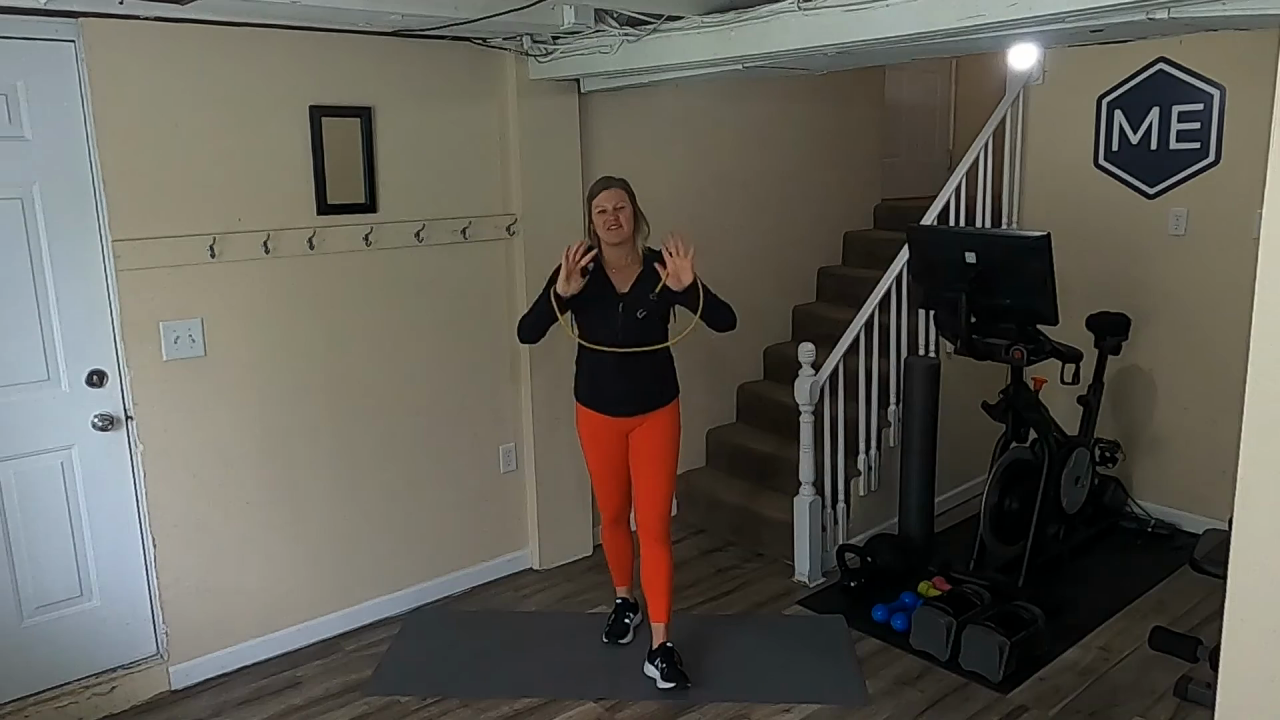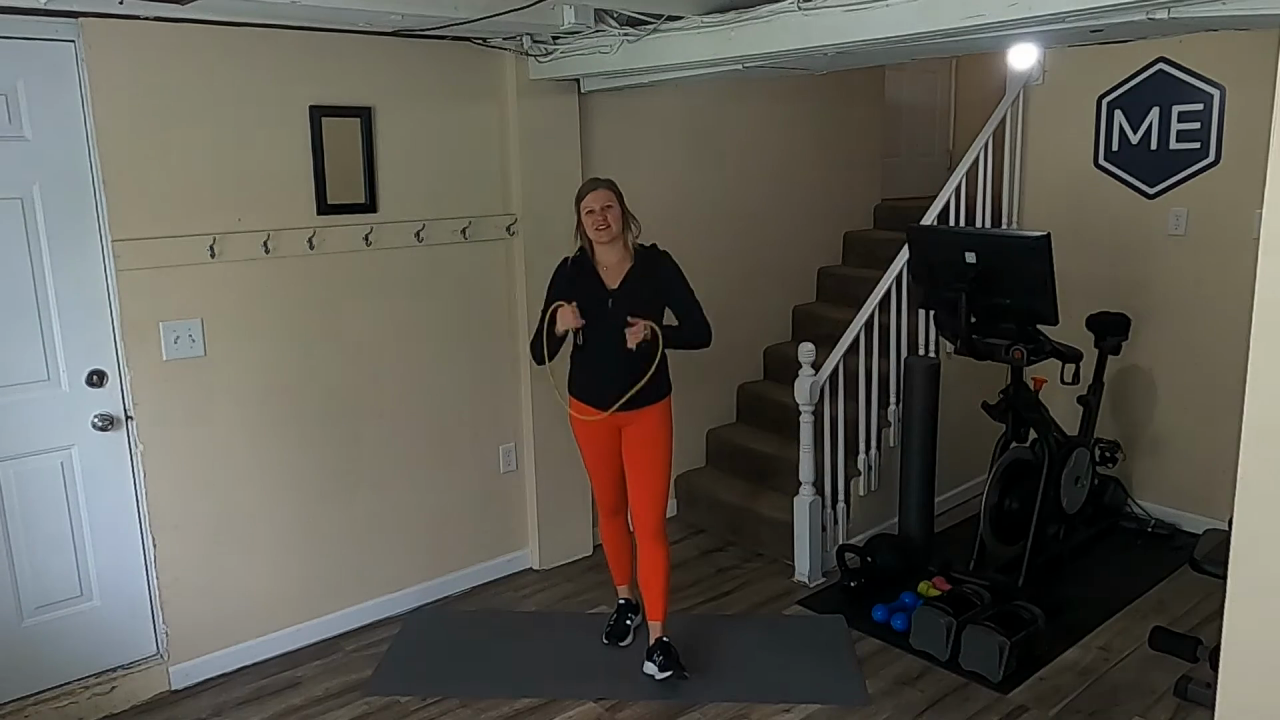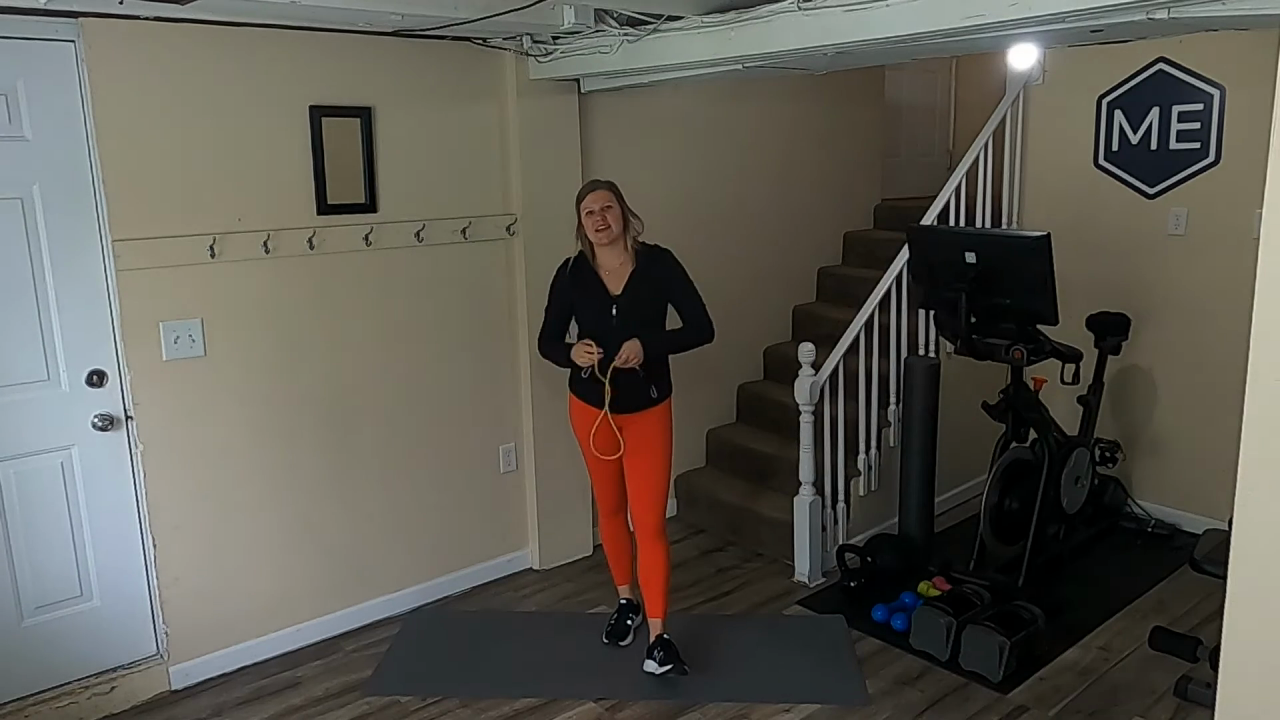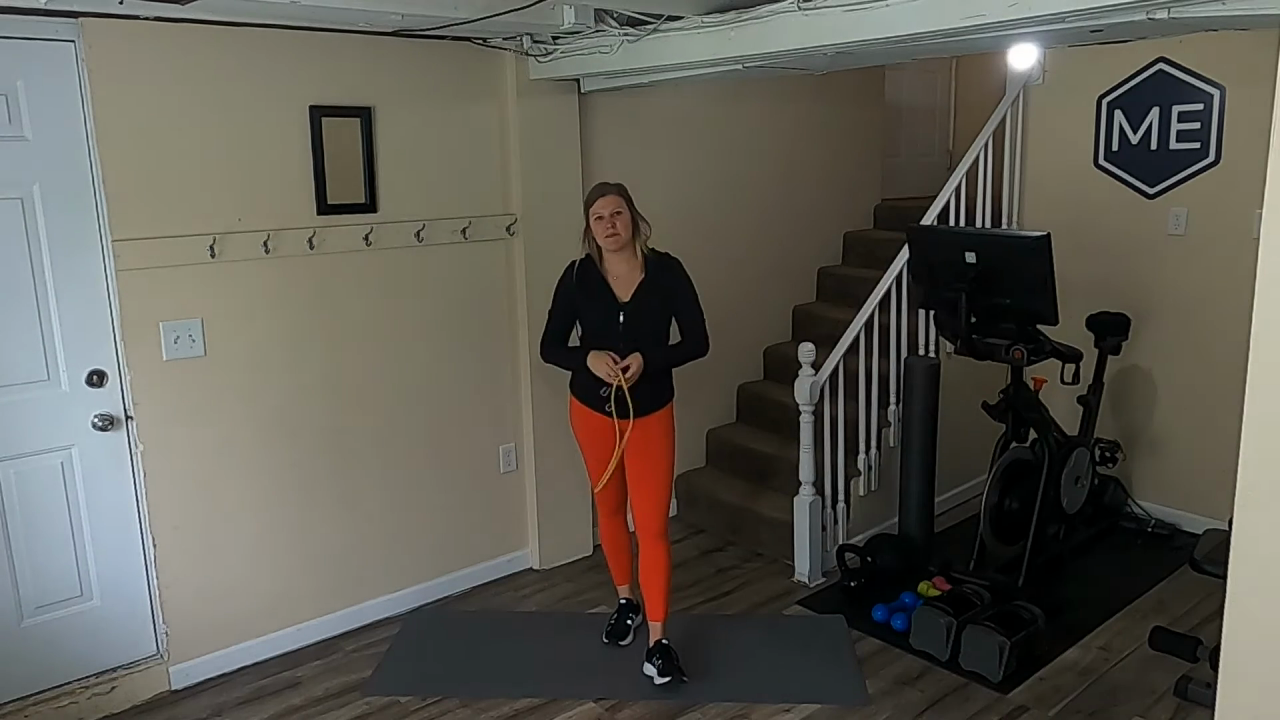
dt=0.4s
person 1, frame 1
left shoulder: (662, 265)
right shoulder: (580, 269)
left elbow: (726, 322)
right elbow: (527, 334)
left wrist: (688, 288)
right wrist: (560, 292)
left hip: (656, 413)
right hip: (597, 412)
left knee: (654, 527)
right knee: (613, 516)
left ankle: (660, 646)
right ankle: (624, 602)
person 1, frame 2
left shoulder: (656, 265)
right shoulder: (570, 272)
left elbow: (701, 334)
right elbow: (540, 353)
left wrist: (657, 330)
right wrist: (556, 328)
left hip: (648, 409)
right hip: (590, 408)
left knee: (650, 522)
right knee: (611, 510)
left ankle: (658, 641)
right ankle: (625, 601)
person 1, frame 3
left shoulder: (658, 263)
right shoulder: (570, 274)
left elbow: (701, 329)
right elbow: (547, 342)
left wrist: (648, 344)
right wrist: (573, 350)
left hip: (647, 408)
right hip: (590, 405)
left knee: (649, 522)
right knee: (610, 508)
left ankle: (658, 638)
right ankle: (626, 602)
person 1, frame 4
left shoulder: (666, 271)
right shoulder: (577, 277)
left elbow: (697, 342)
right elbow: (550, 347)
left wrist: (648, 359)
right wrist: (588, 358)
left hip: (651, 412)
right hip: (592, 409)
left knee: (652, 525)
right knee: (610, 509)
left ankle: (658, 644)
right ankle: (626, 602)
